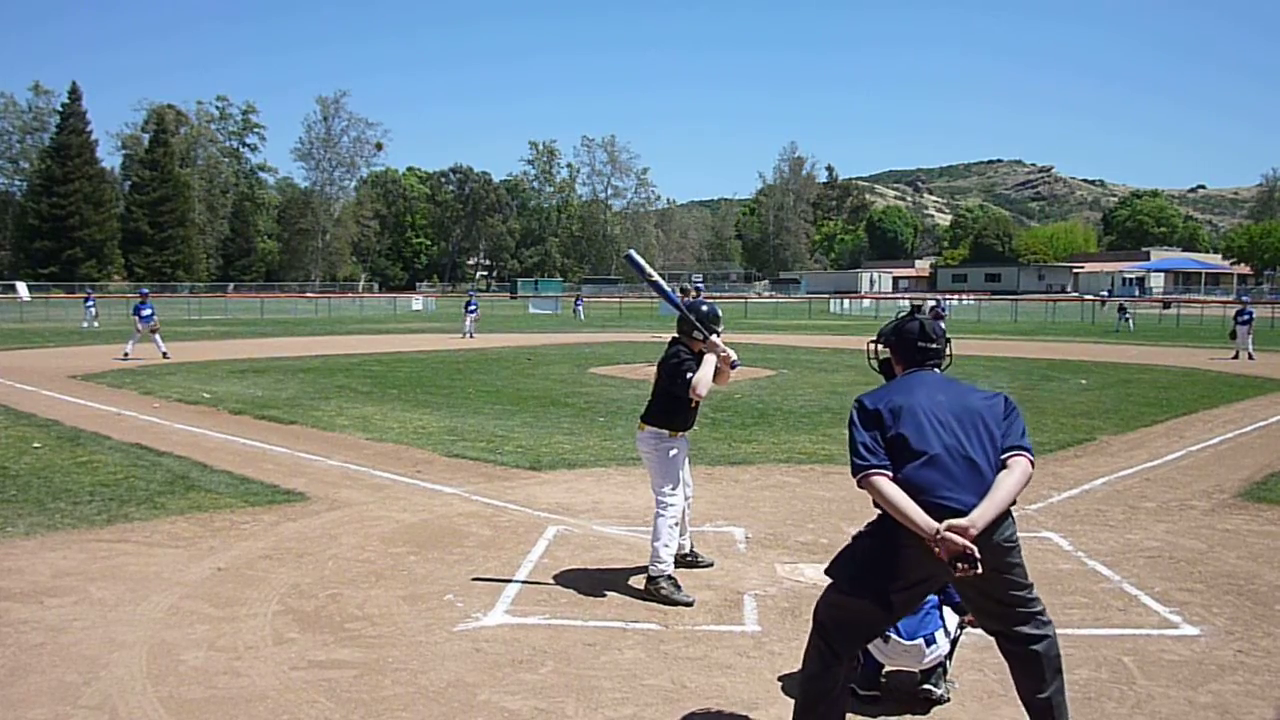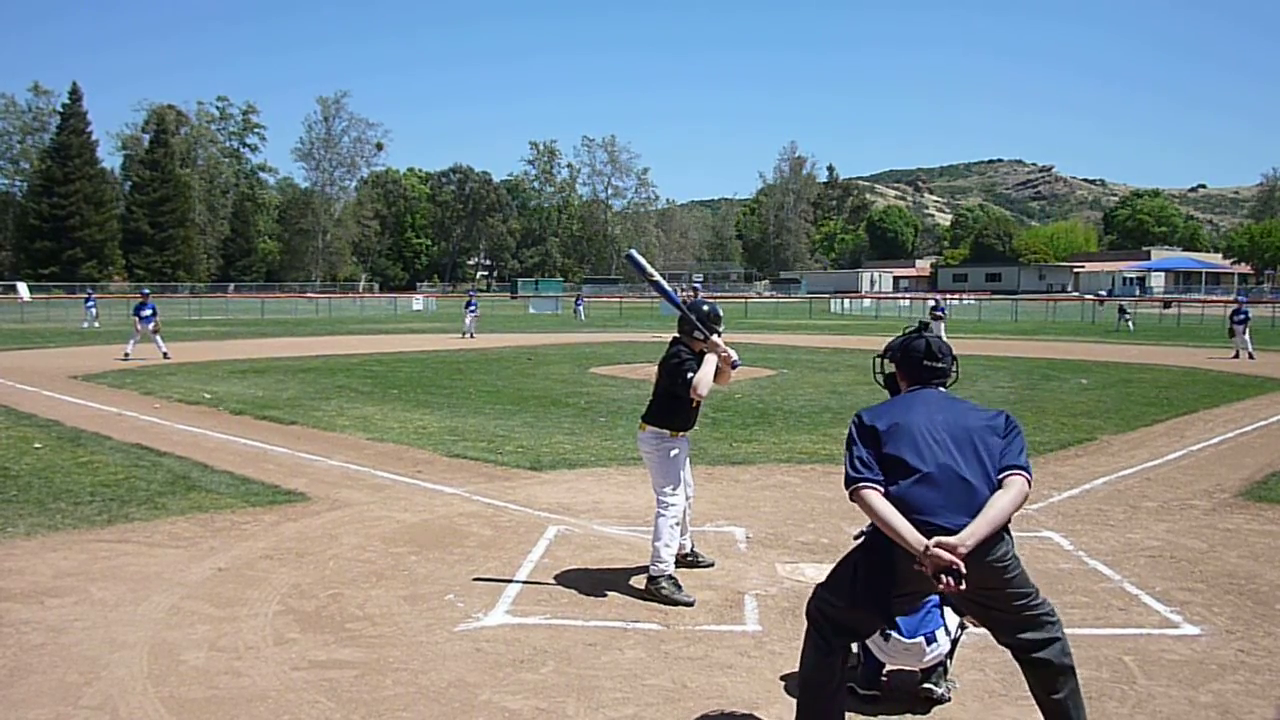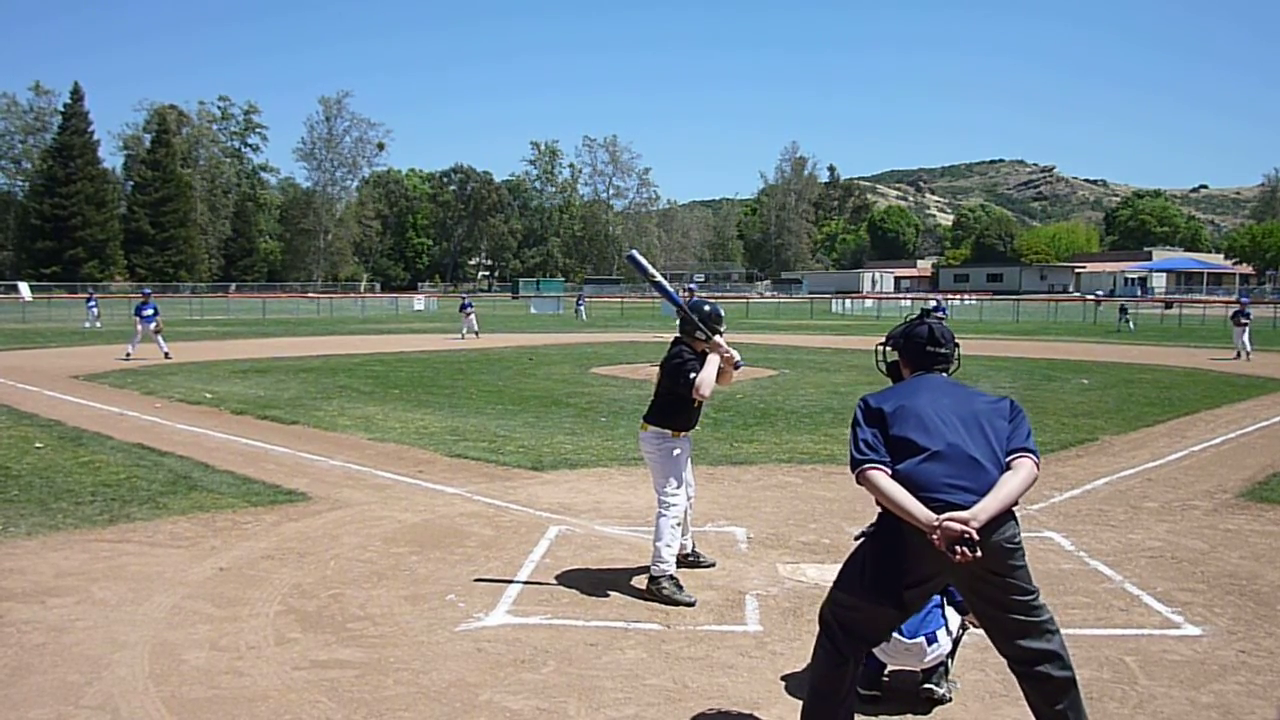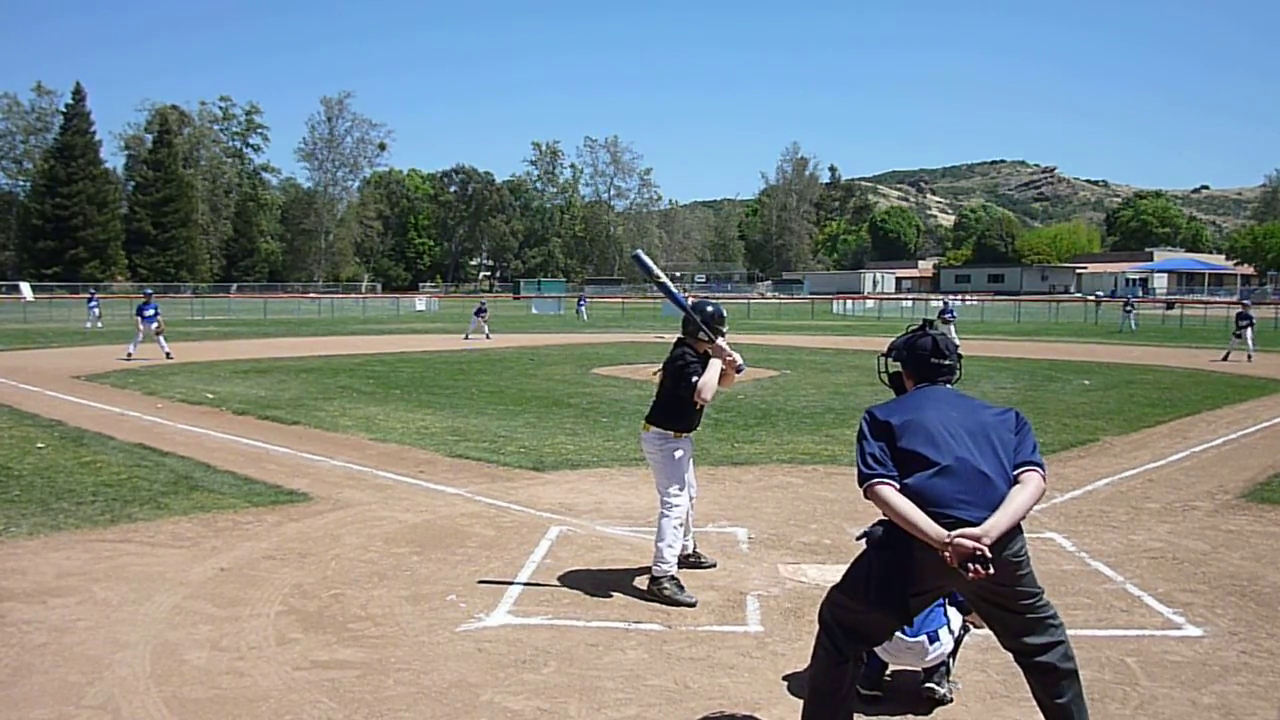
dt=0.7s
person 1, frame 1
left shoulder: (873, 403)
right shoulder: (995, 402)
left elbow: (875, 478)
right elbow: (1021, 465)
left wrist: (933, 532)
right wrist: (971, 527)
left hip: (907, 534)
right hip: (990, 533)
left knee: (835, 628)
right knee: (1029, 632)
person 1, frame 2
left shoulder: (872, 419)
right shoulder: (997, 420)
left elbow: (866, 492)
right elbow: (1016, 485)
left wrist: (922, 548)
right wrist: (962, 544)
left hip: (900, 550)
right hip: (984, 550)
left knee: (828, 620)
right knee: (1041, 633)
person 1, frame 3
left shoulder: (876, 404)
right shoulder: (1002, 406)
left elbow: (873, 474)
right elbow: (1025, 467)
left wrist: (932, 525)
right wrist: (975, 519)
left hip: (909, 531)
right hip: (994, 533)
left knee: (842, 628)
right knee: (1035, 642)
person 1, frame 4
left shoulder: (882, 415)
right shoulder: (1006, 417)
left elbow: (881, 488)
right elbow: (1032, 480)
left wrist: (943, 540)
right wrist: (985, 534)
left hip: (916, 545)
right hip: (999, 543)
left knee: (841, 624)
right knee: (1044, 640)
person 2, frame 1
left shoulder: (695, 353)
right shoulder: (678, 358)
left elbow: (719, 381)
right elbow: (698, 390)
left wrist: (725, 363)
right wrist: (711, 354)
left hip: (674, 436)
right hip: (659, 438)
left knee: (684, 494)
right knee: (670, 501)
left ankle: (681, 550)
right ankle: (658, 577)
person 2, frame 2
left shoulder: (695, 353)
right shoulder: (679, 357)
left elbow: (720, 380)
right elbow: (699, 391)
left wrist: (725, 363)
right wrist: (712, 354)
left hip: (675, 437)
right hip: (661, 438)
left knee: (685, 495)
right knee: (671, 501)
left ankle: (682, 550)
right ankle: (660, 577)
person 2, frame 3
left shoulder: (697, 353)
right shoulder: (681, 357)
left elbow: (722, 380)
right elbow: (702, 391)
left wrist: (728, 364)
right wrist: (714, 354)
left hip: (677, 436)
right hip: (662, 438)
left knee: (686, 494)
right knee: (672, 501)
left ankle: (683, 550)
right ankle: (660, 578)
person 2, frame 4
left shoulder: (698, 354)
right shoulder: (684, 359)
left elbow: (723, 383)
right elbow: (704, 395)
left wrist: (730, 366)
right wrist: (717, 358)
left hip: (678, 437)
right hip: (664, 439)
left knee: (687, 495)
right knee: (675, 502)
left ankle: (684, 551)
right ankle: (661, 578)
